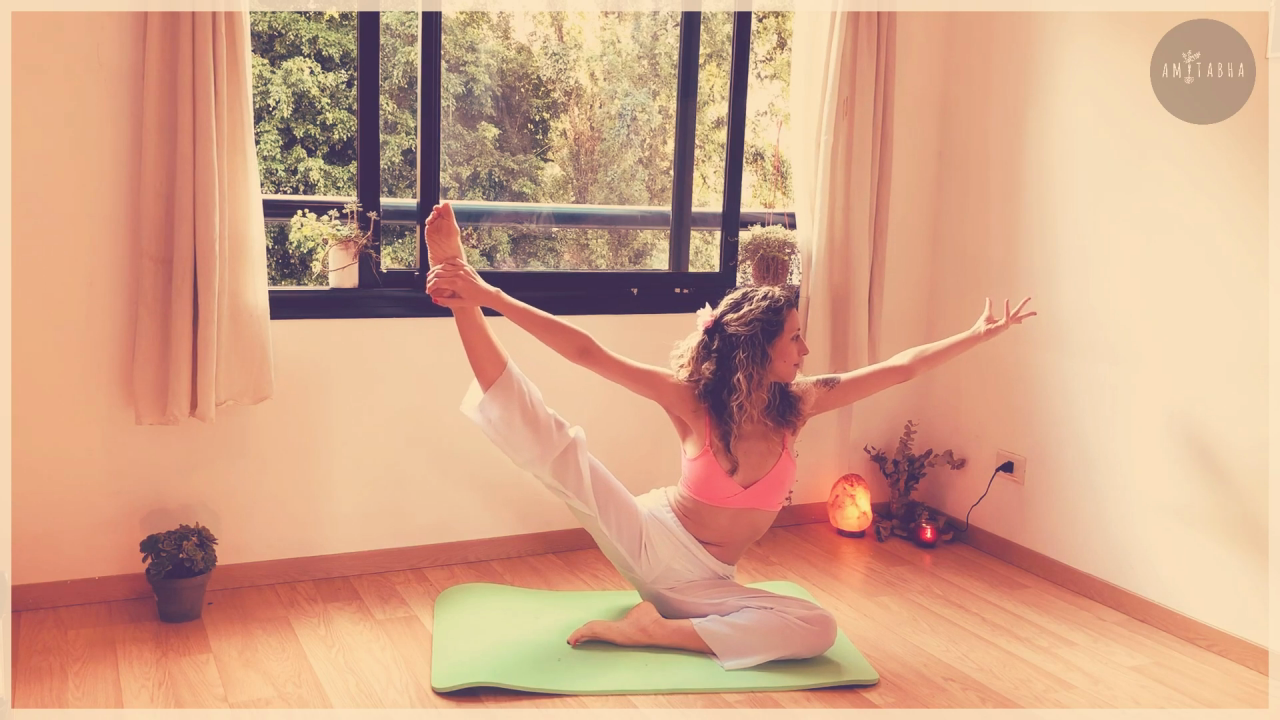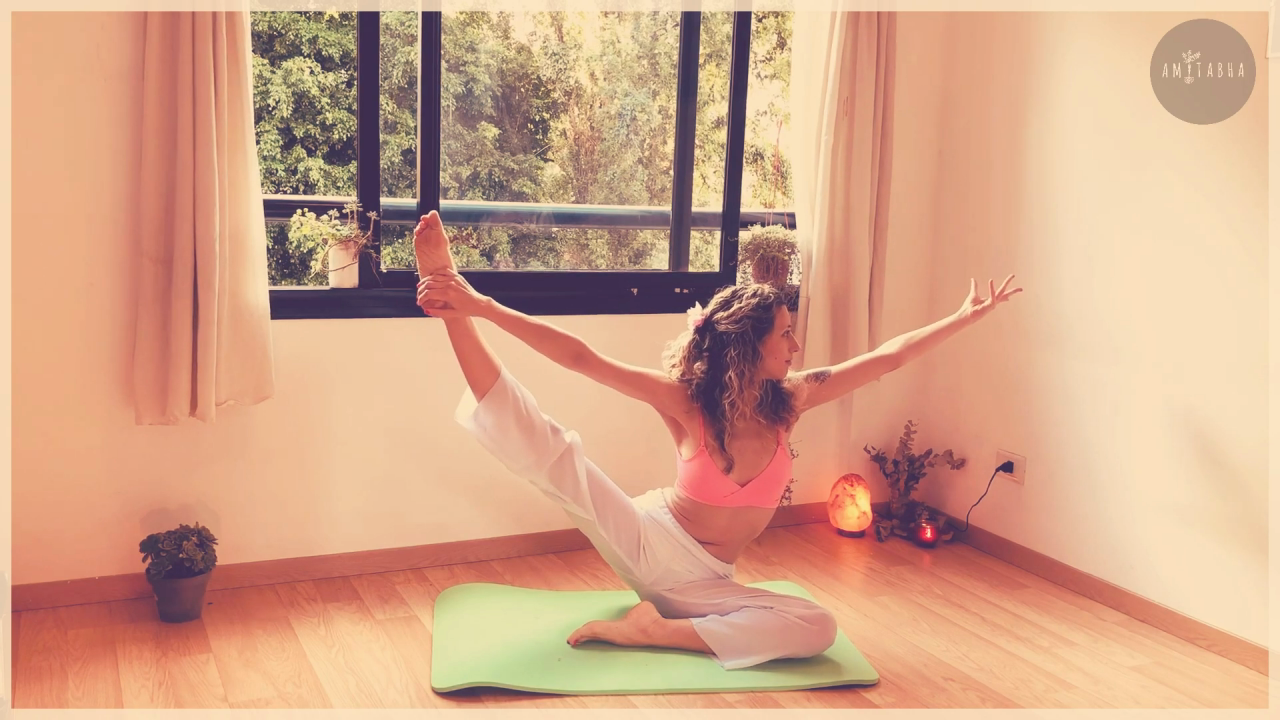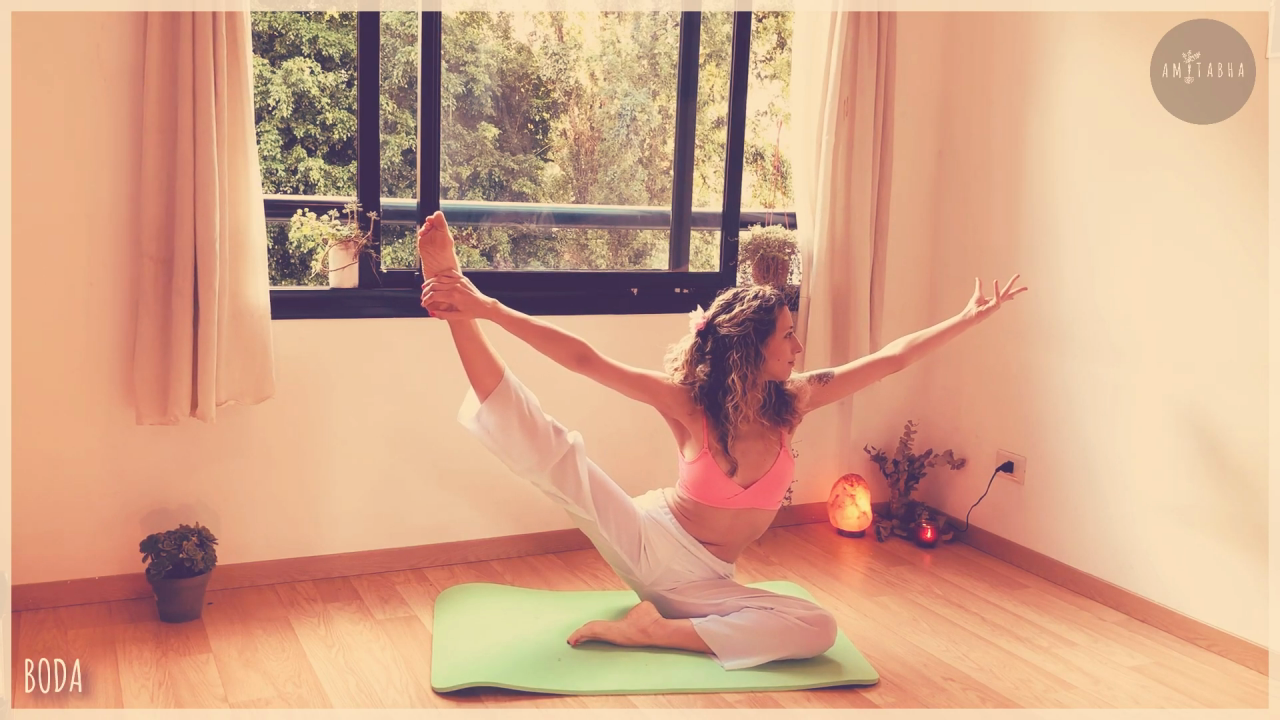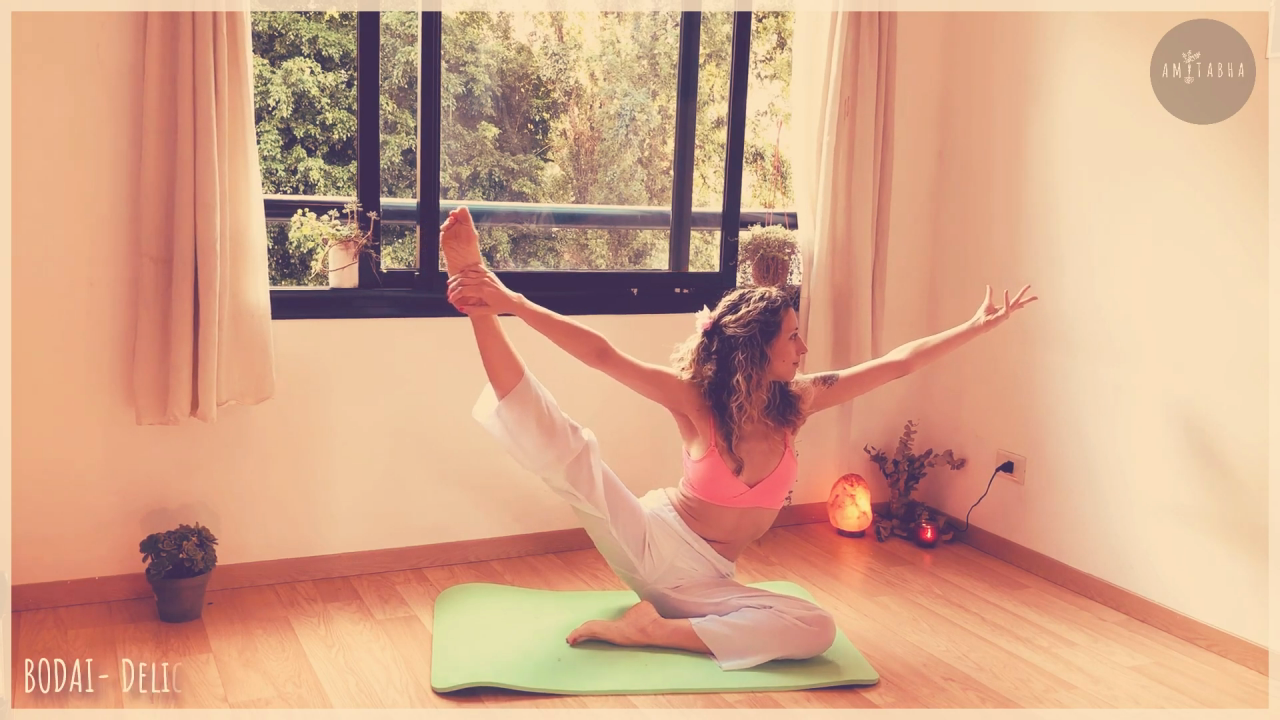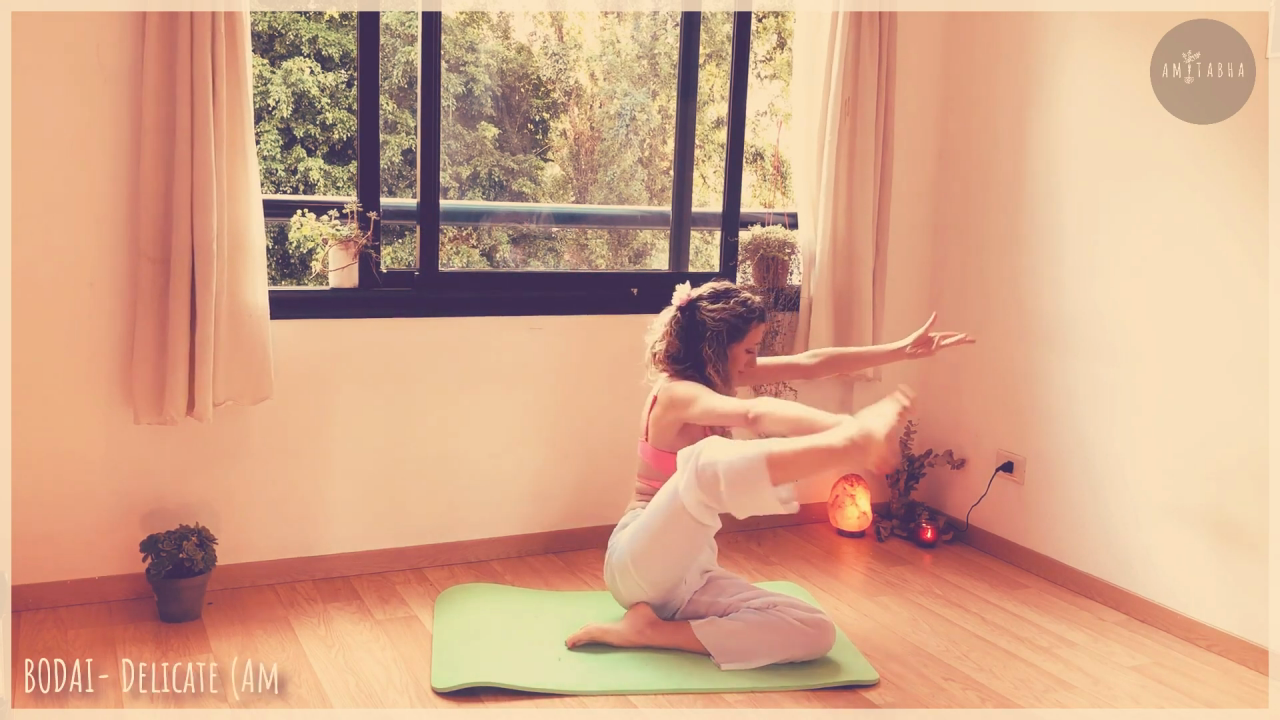
dt=1s
person 1, frame 1
left shoulder: (795, 404)
right shoulder: (693, 399)
left elbow: (901, 367)
right elbow: (591, 354)
left wrist: (976, 335)
right wrist: (489, 297)
left hip: (704, 583)
right hip: (649, 540)
left knee: (817, 628)
right knee: (552, 444)
left ankle: (654, 629)
person 1, frame 2
left shoulder: (789, 399)
right shoulder: (686, 399)
left elbow: (889, 356)
right elbow: (583, 358)
left wrist: (964, 317)
right wrist: (481, 307)
left hip: (703, 582)
right hip: (647, 541)
left knee: (817, 627)
right knee: (547, 448)
left ankle: (652, 629)
person 1, frame 3
left shoulder: (793, 400)
right shoulder: (688, 400)
left elbow: (891, 358)
right elbow: (586, 359)
left wrist: (968, 318)
right wrist: (486, 309)
left hip: (703, 582)
right hip: (648, 541)
left knee: (817, 629)
right knee: (552, 450)
left ankle: (651, 629)
person 1, frame 4
left shoulder: (796, 400)
right shoulder: (696, 399)
left elbow: (897, 363)
right elbow: (605, 356)
left wrist: (976, 327)
right wrist: (510, 303)
left hip: (703, 580)
right hip: (650, 540)
left knee: (817, 630)
right knee: (567, 451)
left ankle: (654, 629)
person 1, frame 5
left shoulder: (714, 374)
right shoulder: (675, 394)
left elbow: (810, 364)
right elbow: (753, 414)
left wrist: (902, 350)
right wrist: (848, 430)
left hip: (692, 573)
right hip: (640, 560)
left knee: (816, 632)
right knee: (712, 465)
left ankle: (649, 630)
